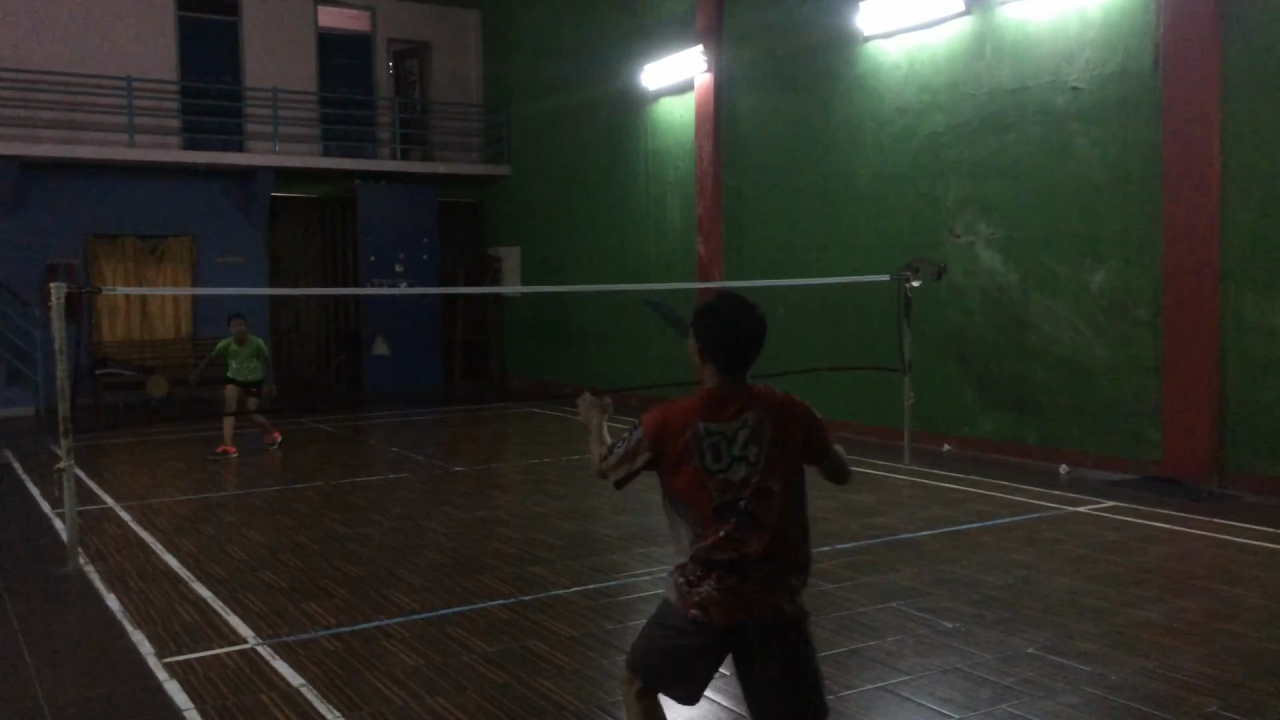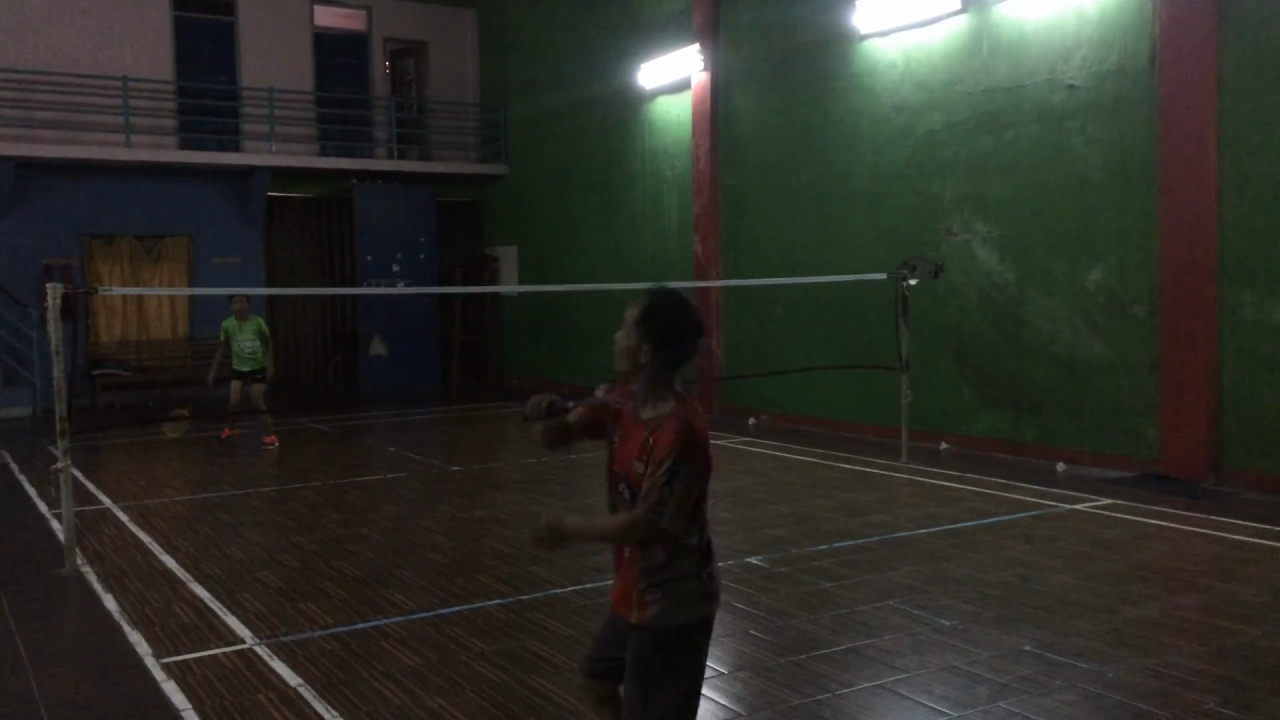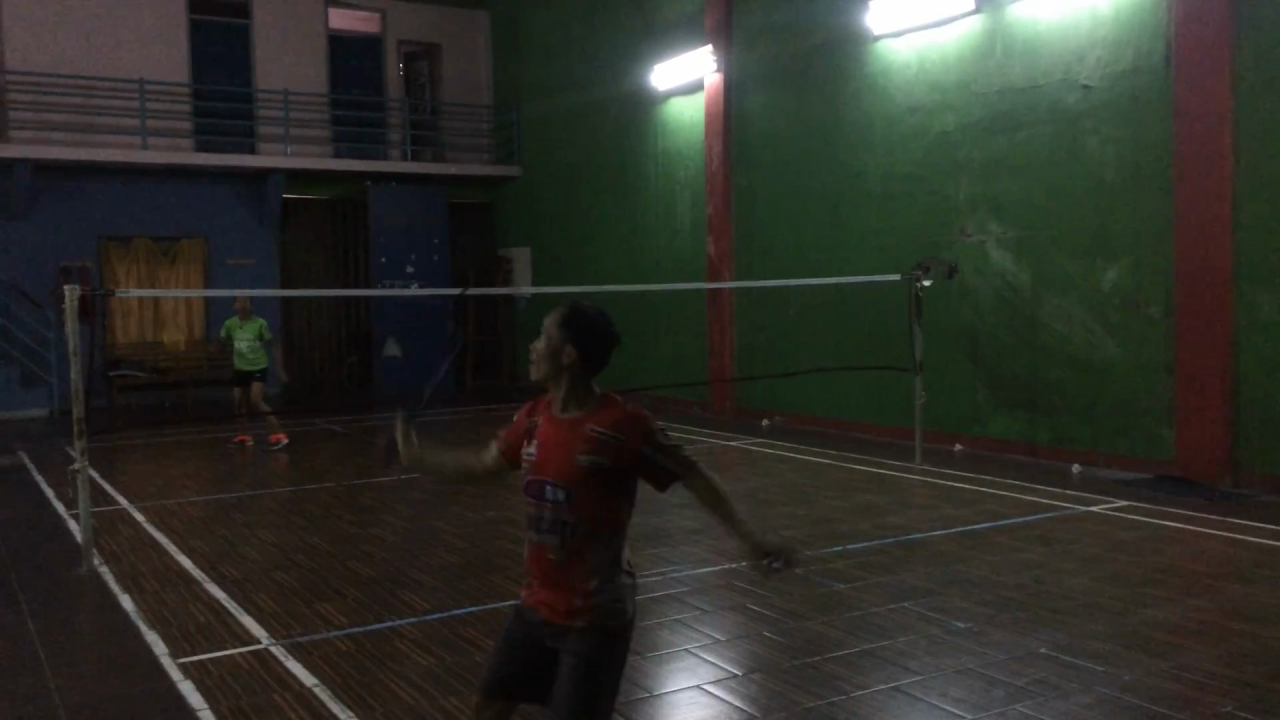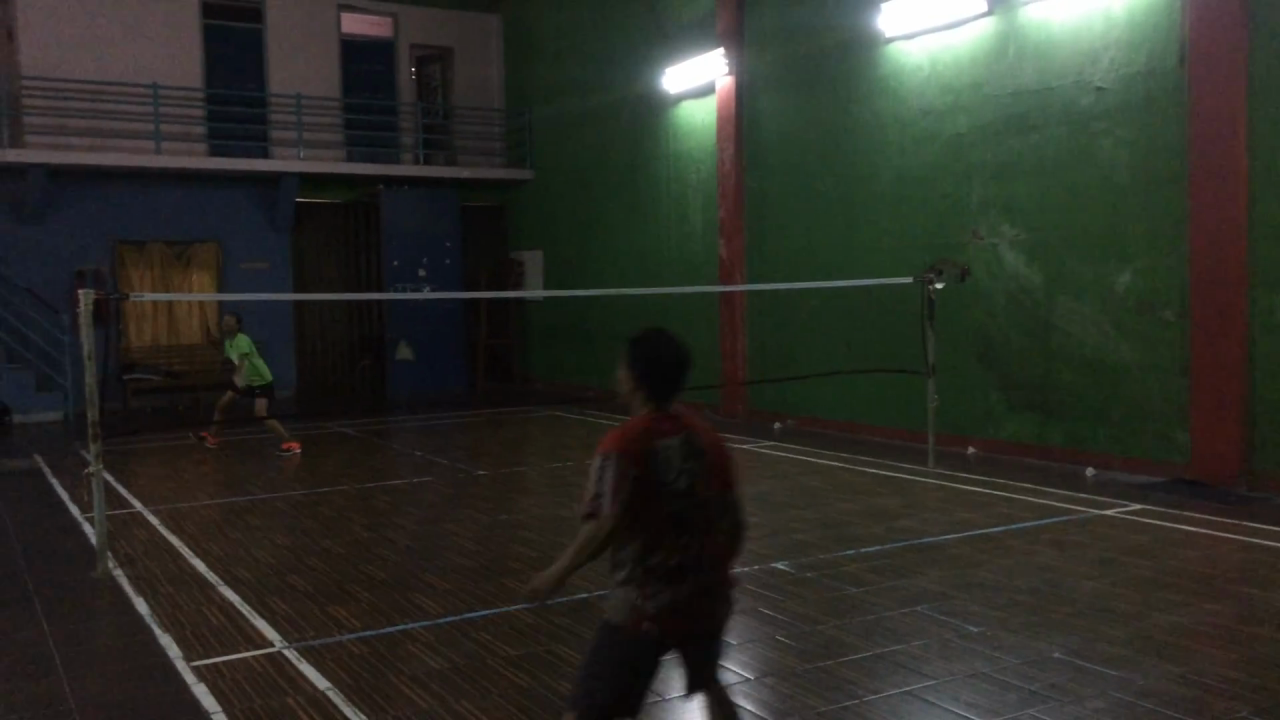
dt=0.4s
person 1, frame 1
left shoulder: (669, 423)
right shoulder: (791, 415)
left elbow: (606, 467)
right elbow: (840, 473)
left wrist: (595, 418)
left hip: (698, 600)
right hip: (774, 602)
left knee: (638, 685)
person 1, frame 2
left shoulder: (681, 433)
right shoulder: (622, 399)
left elbow: (651, 524)
right elbow: (555, 437)
left wrist: (571, 530)
right wrist: (548, 416)
left hip: (672, 607)
right hip: (639, 599)
right knee: (597, 684)
person 1, frame 3
left shoulder: (621, 426)
right shoulder: (533, 419)
left elbow: (693, 478)
right elbow: (485, 463)
left wrist: (747, 538)
right wrist: (418, 456)
left hip: (597, 613)
right hip: (540, 604)
person 1, frame 4
left shoulder: (622, 445)
right shoulder: (709, 440)
left elbow: (604, 528)
right elbow: (734, 526)
left wrist: (555, 576)
left hip: (642, 608)
right hip: (709, 602)
right knee: (709, 685)
